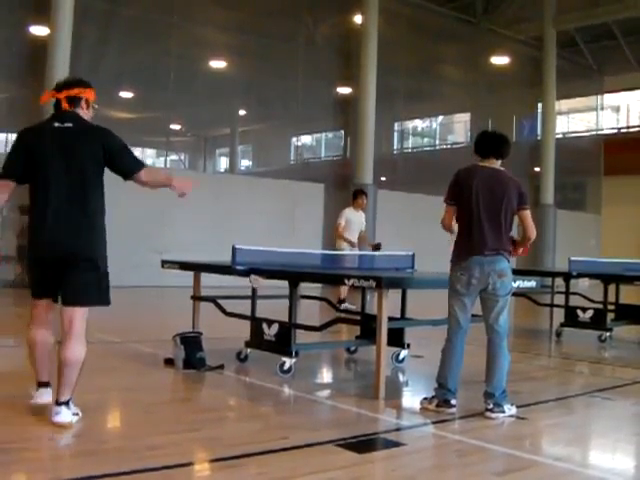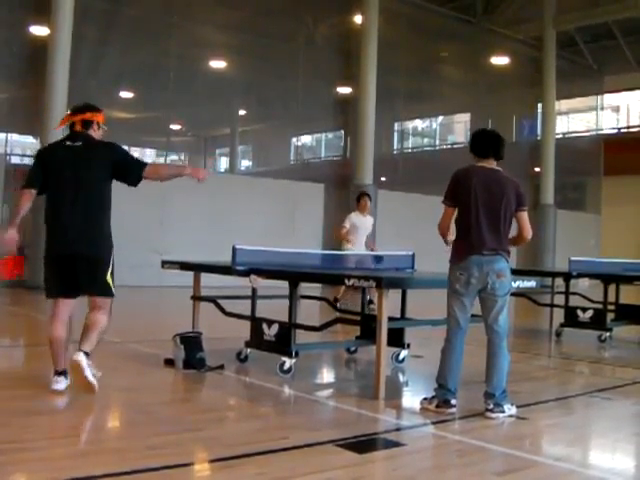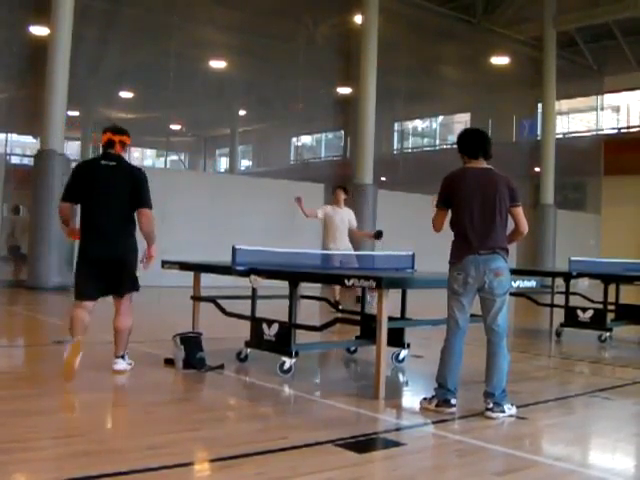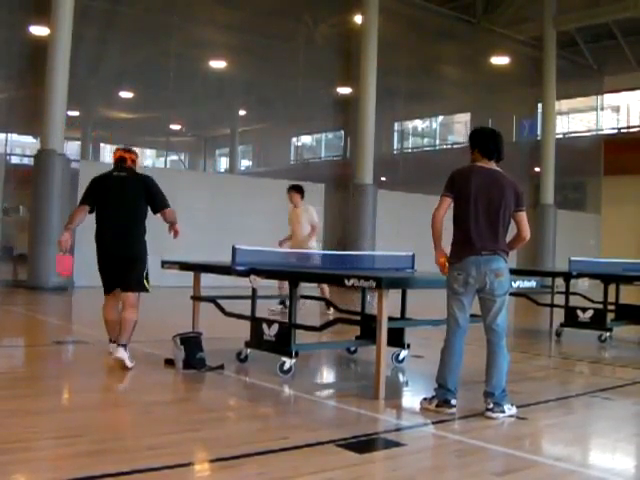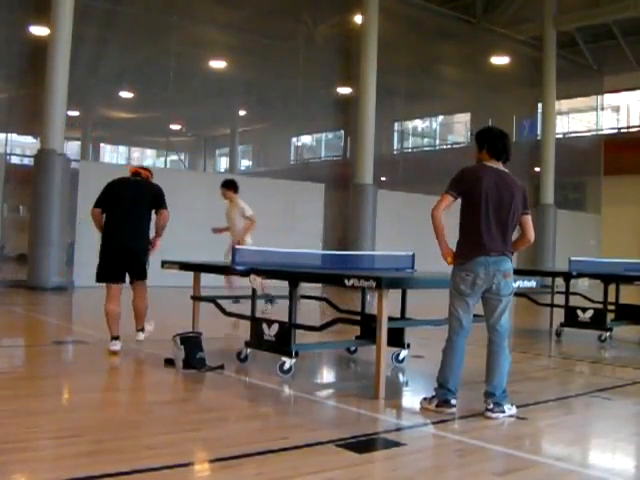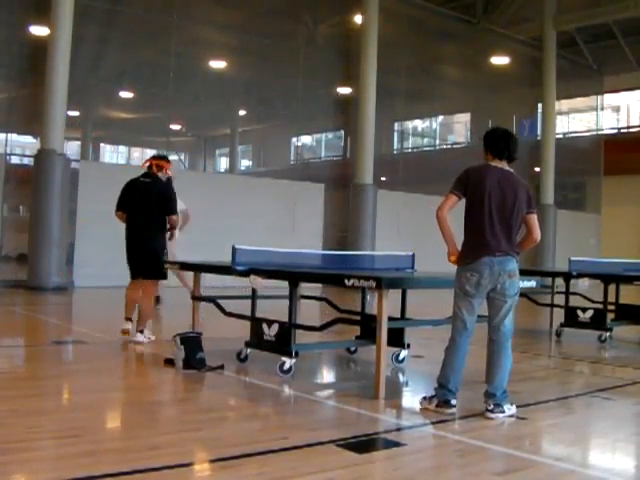
dt=0.4s
person 1, frame 1
left shoulder: (463, 176)
right shoulder: (513, 184)
left elbow: (447, 222)
right elbow: (530, 233)
right wrist: (516, 246)
left hip: (466, 263)
right hip: (499, 265)
left knee: (456, 332)
right knee: (498, 335)
left ankle: (445, 396)
right ankle: (496, 401)
person 1, frame 2
left shoulder: (461, 176)
right shoulder: (512, 185)
left elbow: (444, 224)
right elbow: (526, 234)
left wrist: (448, 240)
left hip: (465, 263)
right hip: (498, 264)
left knee: (456, 332)
right knee: (497, 335)
left ankle: (445, 396)
right ankle: (496, 402)
person 1, frame 3
left shoulder: (452, 180)
right shoulder: (504, 182)
left elbow: (438, 226)
right elbow: (522, 228)
left wrist: (442, 212)
left hip: (464, 263)
right hip: (496, 263)
left knee: (455, 332)
right knee: (497, 334)
left ankle: (445, 396)
right ankle: (496, 401)
person 1, frame 4
left shoulder: (460, 176)
right shoulder: (510, 186)
left elbow: (438, 216)
right elbow: (524, 234)
left wrist: (439, 252)
left hip: (463, 263)
right hip: (496, 265)
left knee: (455, 332)
right knee: (497, 335)
left ankle: (445, 396)
right ankle: (496, 401)
person 1, frame 5
left shoulder: (469, 175)
right shoulder: (517, 187)
left elbow: (437, 211)
right elbow: (528, 236)
left wrist: (444, 248)
left hip: (469, 264)
right hip: (502, 267)
left knee: (458, 332)
right knee: (499, 336)
left ankle: (446, 396)
right ankle: (496, 401)
person 1, frame 6
left shoulder: (473, 175)
right shoulder: (522, 187)
left elbow: (442, 211)
right elbow: (534, 235)
left wrist: (453, 247)
left hip: (475, 264)
right hip: (508, 266)
left knee: (461, 333)
right knee: (501, 337)
left ankle: (445, 396)
right ankle: (496, 401)
person 2, frame 1
left shoulder: (30, 137)
right shoulder: (100, 136)
right elbow: (143, 175)
right wrist: (175, 182)
left hip: (42, 243)
right hip: (86, 244)
left knee: (41, 315)
right knee: (75, 325)
left ankle: (43, 388)
right ankle: (62, 404)
person 2, frame 2
left shoulder: (48, 153)
right shoulder: (107, 152)
left elbow: (28, 194)
right elbow: (149, 171)
right wrist: (186, 170)
left hip: (57, 244)
right hip: (94, 244)
left knee: (60, 310)
right knee: (100, 306)
left ankle: (59, 374)
right ankle: (84, 354)
person 2, frame 3
left shoulder: (83, 169)
right shoulder: (135, 174)
left elbow: (65, 207)
right elbow: (145, 214)
left wrist: (69, 227)
right wrist: (151, 244)
left hip: (90, 249)
right hip: (123, 249)
left knee: (83, 304)
right knee: (123, 303)
left ankle: (76, 341)
right ankle: (120, 358)
person 2, frame 4
left shoulder: (99, 181)
right shoulder: (145, 181)
left elbow: (83, 209)
right elbow: (167, 212)
left wrist: (68, 231)
right wrist: (174, 224)
left hip: (106, 248)
right hip: (134, 249)
left knee: (111, 297)
right knee: (130, 302)
left ankle: (114, 343)
right ankle: (122, 347)
person 2, frame 5
left shoulder: (113, 184)
right shoulder: (154, 188)
left elbow: (96, 211)
right elbow: (163, 214)
right wrist: (157, 236)
left hip: (111, 243)
right hip: (138, 244)
left knee: (113, 292)
right knee: (139, 287)
left ankle: (114, 340)
right ankle: (140, 330)
person 2, frame 6
left shoulder: (130, 185)
right shoulder: (165, 188)
left elbow: (120, 213)
right elbow: (173, 218)
right wrist: (173, 229)
left hip: (133, 242)
right hip: (155, 243)
left knee: (136, 281)
right knee: (149, 288)
left ankle: (128, 321)
right ankle: (140, 332)
person 3, frame 1
left shoulder: (362, 215)
right shoulder: (346, 212)
right elbow: (338, 231)
left wrist: (369, 244)
right wrist: (348, 241)
left hip: (354, 248)
right hip: (343, 247)
left ankle: (343, 300)
right ankle: (341, 301)
person 3, frame 2
left shoulder: (370, 219)
right shoulder: (352, 217)
right elbow: (341, 233)
left wrist: (373, 249)
right wrist: (345, 238)
left hip: (362, 251)
right hip: (349, 251)
left ankle: (370, 301)
right ankle: (337, 300)
person 3, frame 3
left shoulder: (349, 212)
right shoulder: (327, 209)
left elbow: (354, 232)
right elbow: (309, 214)
left wrist: (370, 235)
right wrist: (301, 206)
left hip: (346, 248)
right hip: (332, 249)
right ankle: (337, 302)
person 3, frame 4
left shoulder: (309, 210)
right shoulder: (291, 212)
left elbow: (315, 229)
left wrist: (305, 241)
right wrist: (285, 240)
left hip: (309, 247)
right hip: (294, 248)
left ankle: (328, 304)
right ankle: (282, 303)
person 3, frame 5
left shoulder: (240, 205)
right shoulder: (230, 205)
left elbow: (253, 221)
left wrist: (242, 237)
right wrist: (222, 229)
left hip: (242, 242)
right hip: (236, 242)
right ankle: (267, 297)
person 3, frame 6
right shoulder: (176, 201)
right elbow: (187, 216)
right wrist: (179, 227)
right hip: (171, 238)
left knee: (176, 270)
right ankle: (156, 298)
